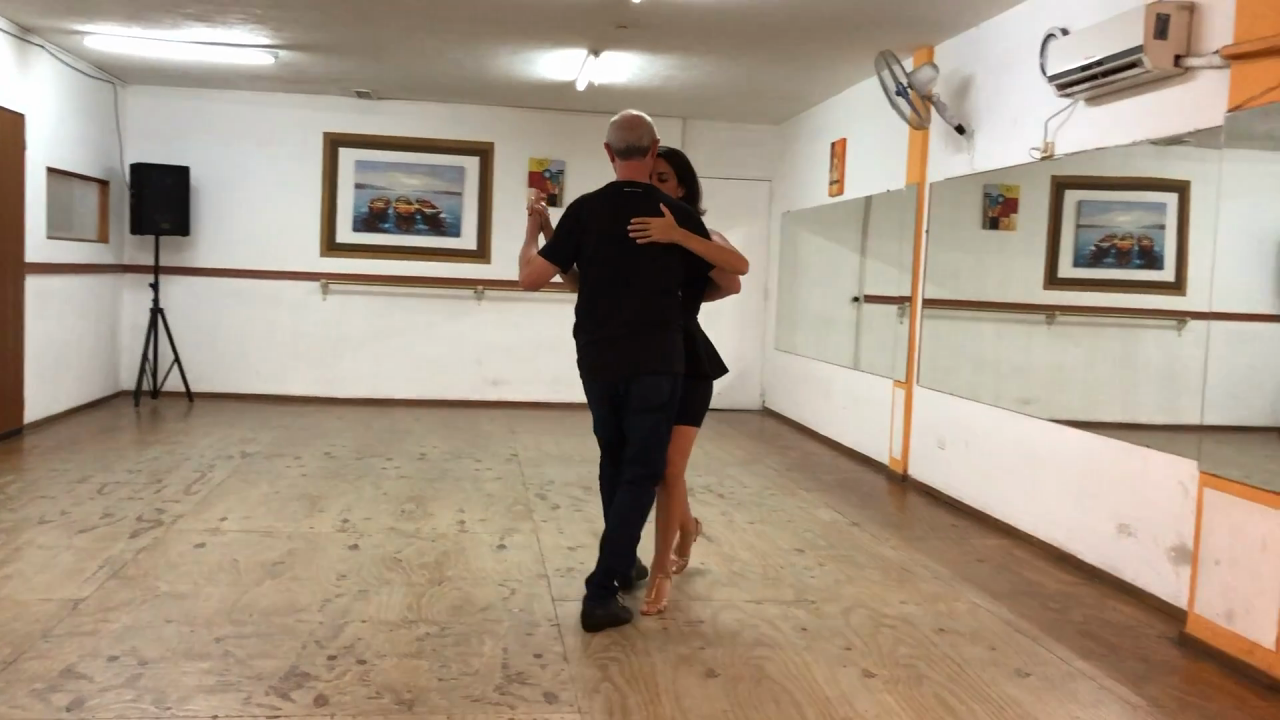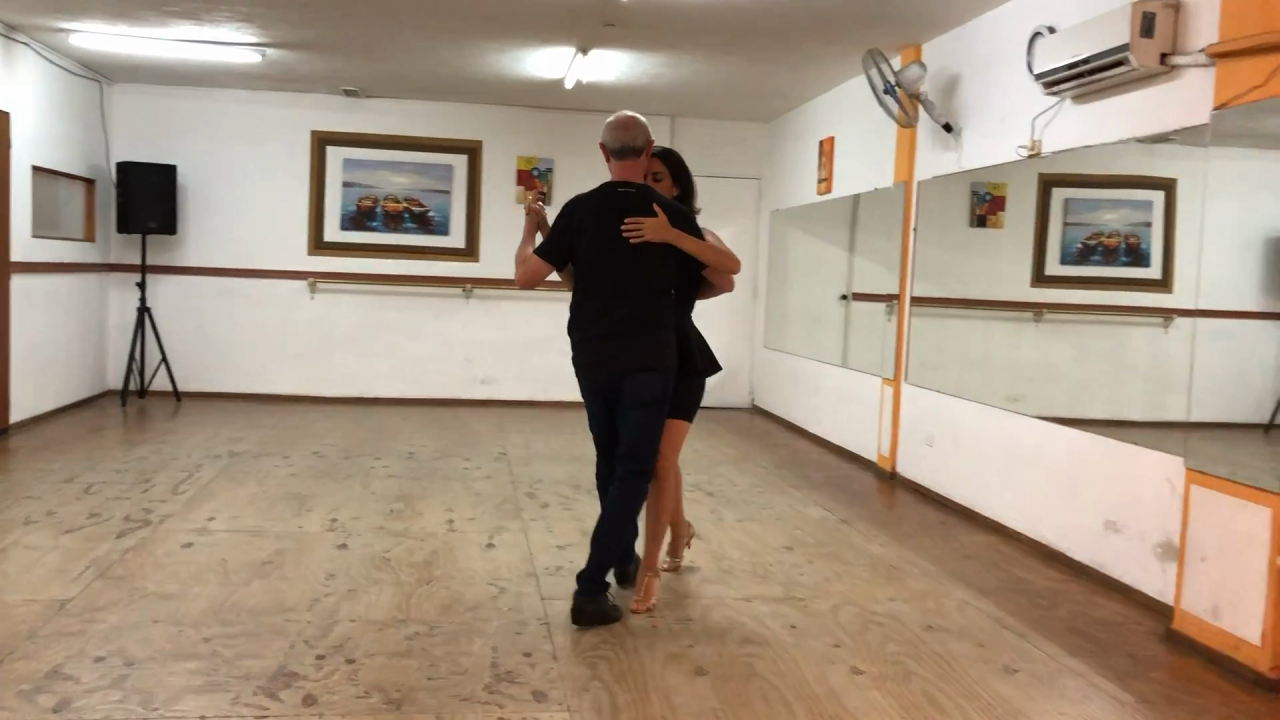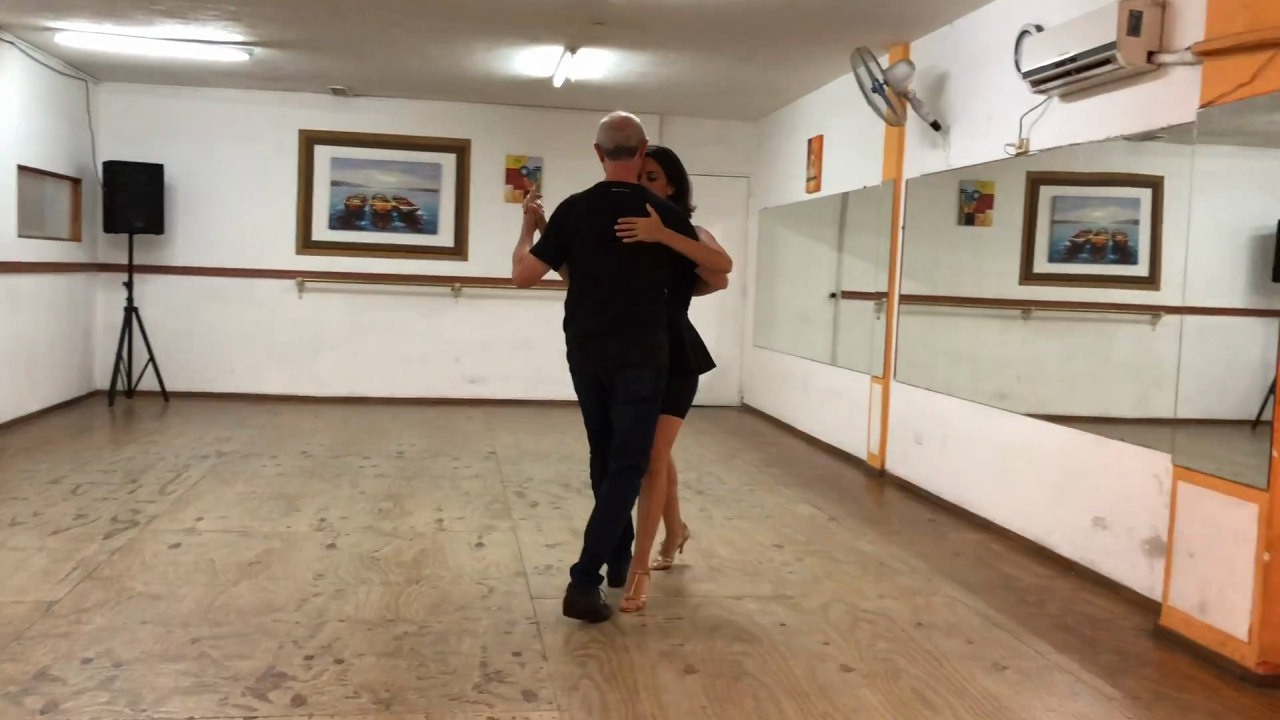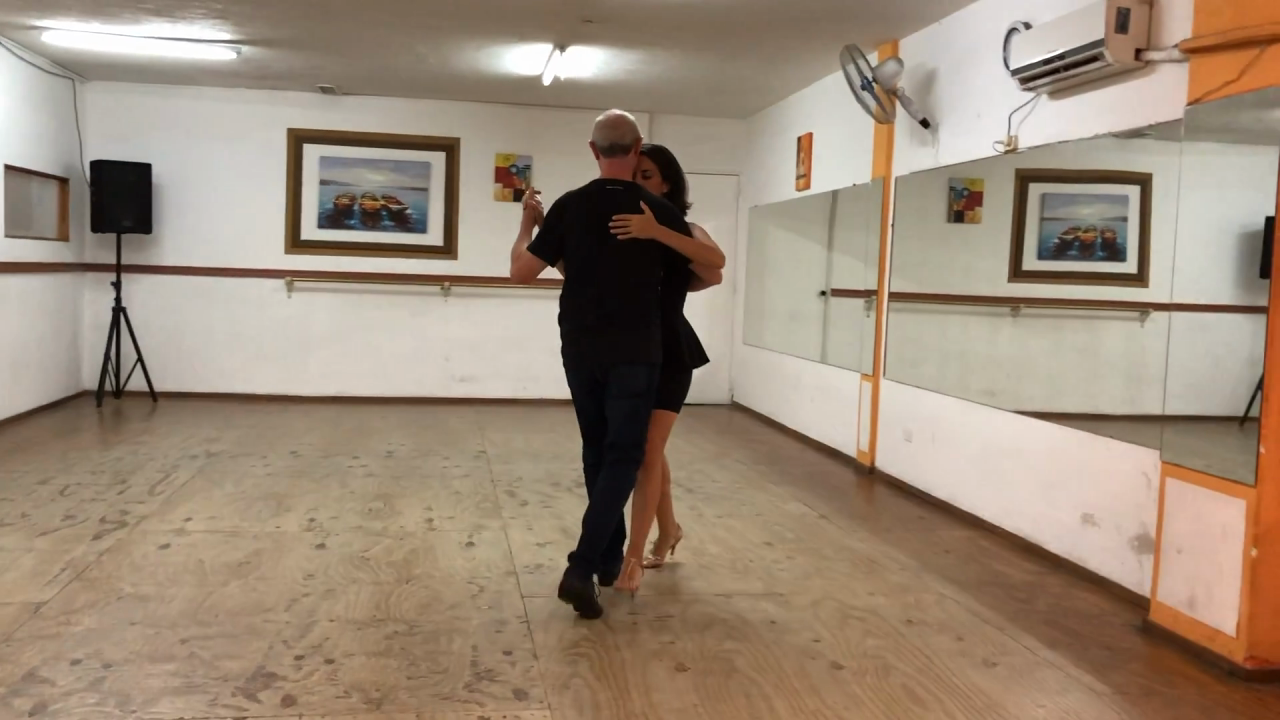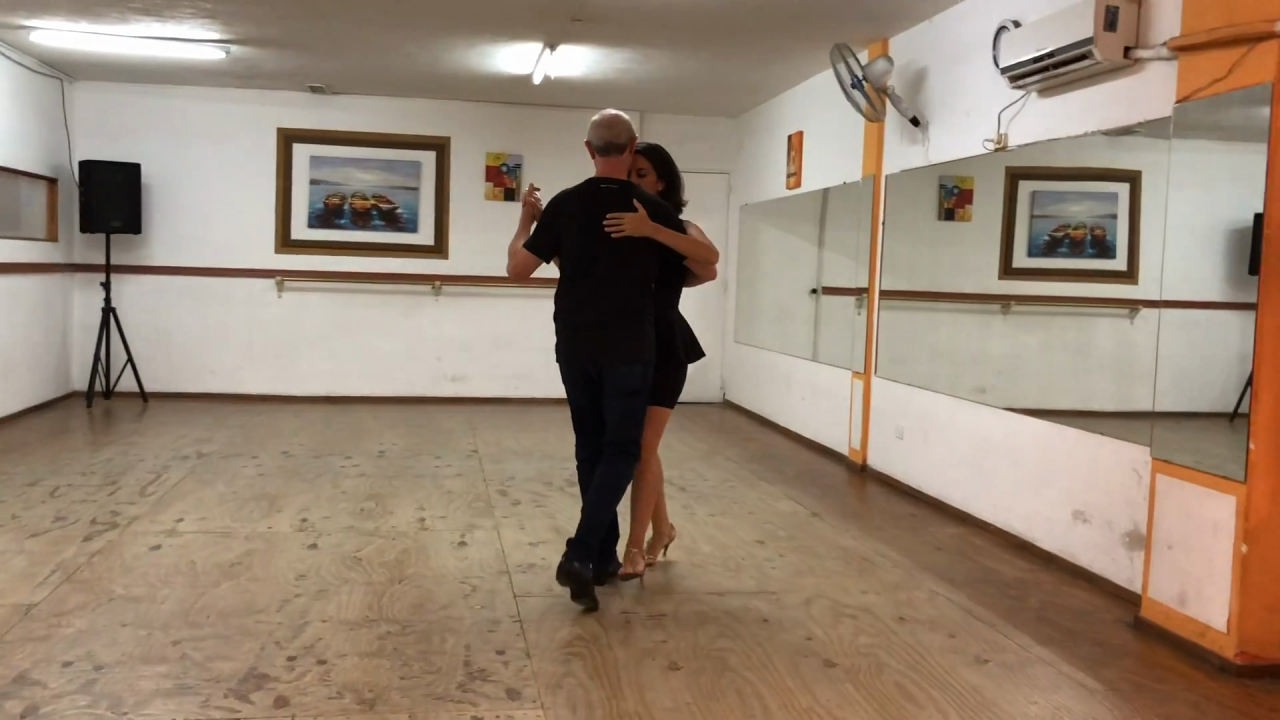
dt=0.1s
person 1, frame 1
left shoulder: (584, 211)
right shoulder: (679, 215)
left elbow: (531, 277)
left wrist: (533, 228)
right wrist: (687, 293)
left hip: (598, 361)
right hip: (656, 364)
left knee: (614, 463)
right knee: (640, 473)
left ankle: (622, 564)
right ankle: (600, 593)
person 1, frame 2
left shoulder: (579, 210)
right shoulder: (672, 215)
left elbow: (527, 276)
left wrist: (530, 229)
right wrist: (679, 290)
left hip: (592, 359)
right hip: (648, 361)
left knee: (610, 461)
right knee: (633, 470)
left ankle: (624, 559)
right ankle: (591, 588)
person 1, frame 3
left shoulder: (574, 210)
right shoulder: (665, 214)
left elbow: (524, 274)
left wrist: (528, 227)
right wrist: (675, 288)
left hip: (587, 356)
right hip: (641, 358)
left knee: (604, 458)
right knee: (626, 465)
left ankle: (617, 556)
right ankle: (584, 581)
person 1, frame 4
left shoulder: (570, 207)
right shoulder: (659, 211)
left elbow: (521, 271)
left wrist: (527, 224)
right wrist: (669, 284)
left hip: (581, 352)
right hip: (634, 353)
left knee: (598, 453)
right knee: (621, 457)
left ankle: (609, 556)
right ankle: (582, 566)
person 1, frame 5
left shoulder: (565, 205)
right shoulder: (654, 210)
left elbow: (518, 268)
left wrist: (526, 220)
right wrist: (665, 281)
left hip: (575, 349)
right hip: (628, 351)
left knee: (591, 450)
right knee: (619, 452)
left ankle: (603, 554)
right ankle: (581, 553)
person 2, frame 1
left shoulder: (701, 238)
right shoulder: (625, 236)
left elbow: (739, 269)
right elbow: (579, 281)
left wrist: (676, 235)
right wrist: (546, 227)
left hip: (686, 363)
left knee: (668, 469)
left ankle: (660, 571)
right ankle: (686, 527)
person 2, frame 2
left shoulder: (693, 236)
right shoulder: (623, 235)
left elbow: (729, 268)
left wrist: (669, 235)
left hip: (681, 360)
left knee: (659, 462)
right knee: (655, 459)
left ankle: (648, 571)
right ankle: (680, 530)
person 2, frame 3
left shoulder: (688, 234)
right shoulder: (618, 234)
left elbow: (722, 268)
left wrist: (662, 235)
left hip: (675, 356)
left knee: (653, 457)
right knee: (654, 454)
left ankle: (639, 568)
right ankle: (675, 529)
person 2, frame 4
left shoulder: (684, 232)
right shoulder: (606, 231)
left elbow: (716, 264)
left wrist: (656, 232)
right wrist: (539, 221)
left hip: (669, 351)
left knee: (646, 450)
right knee: (646, 450)
left ankle: (629, 559)
right ankle: (668, 531)
person 2, frame 5
left shoulder: (670, 226)
right shoulder: (617, 227)
left elbow: (708, 262)
left wrist: (650, 228)
left hip: (664, 348)
left knee: (641, 446)
right knee: (636, 444)
left ankle: (635, 547)
right ankle: (660, 526)
